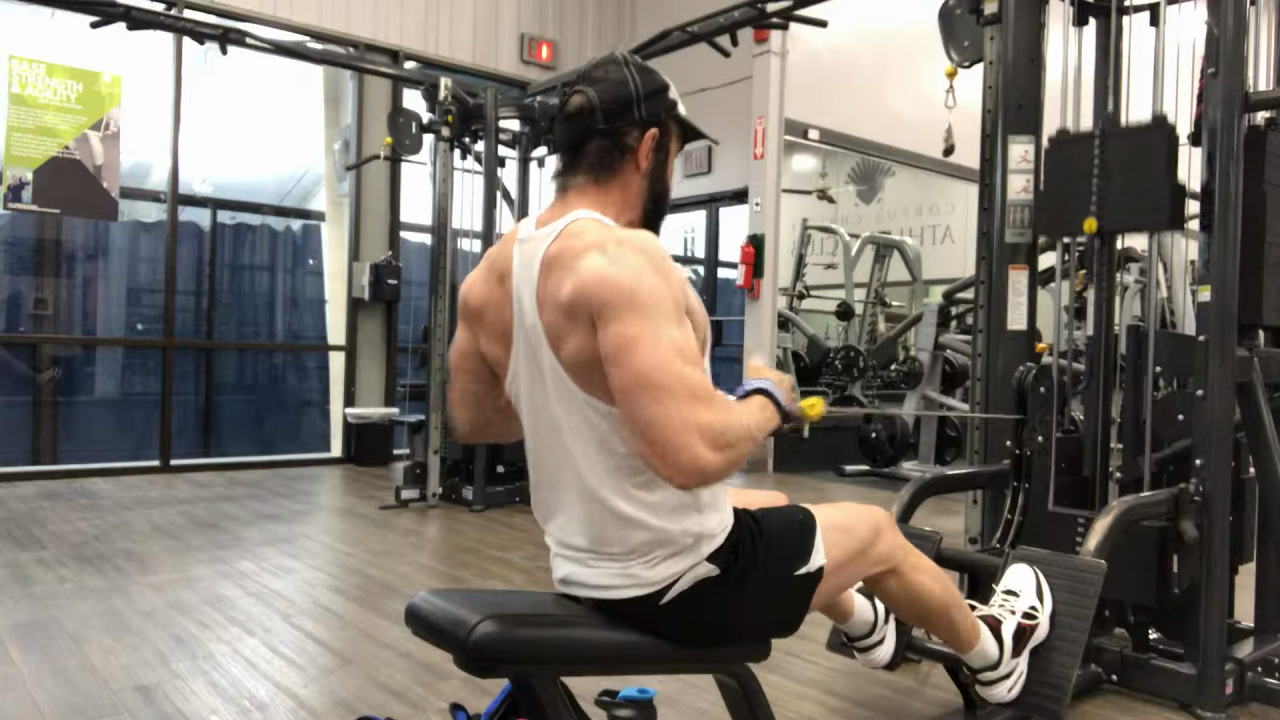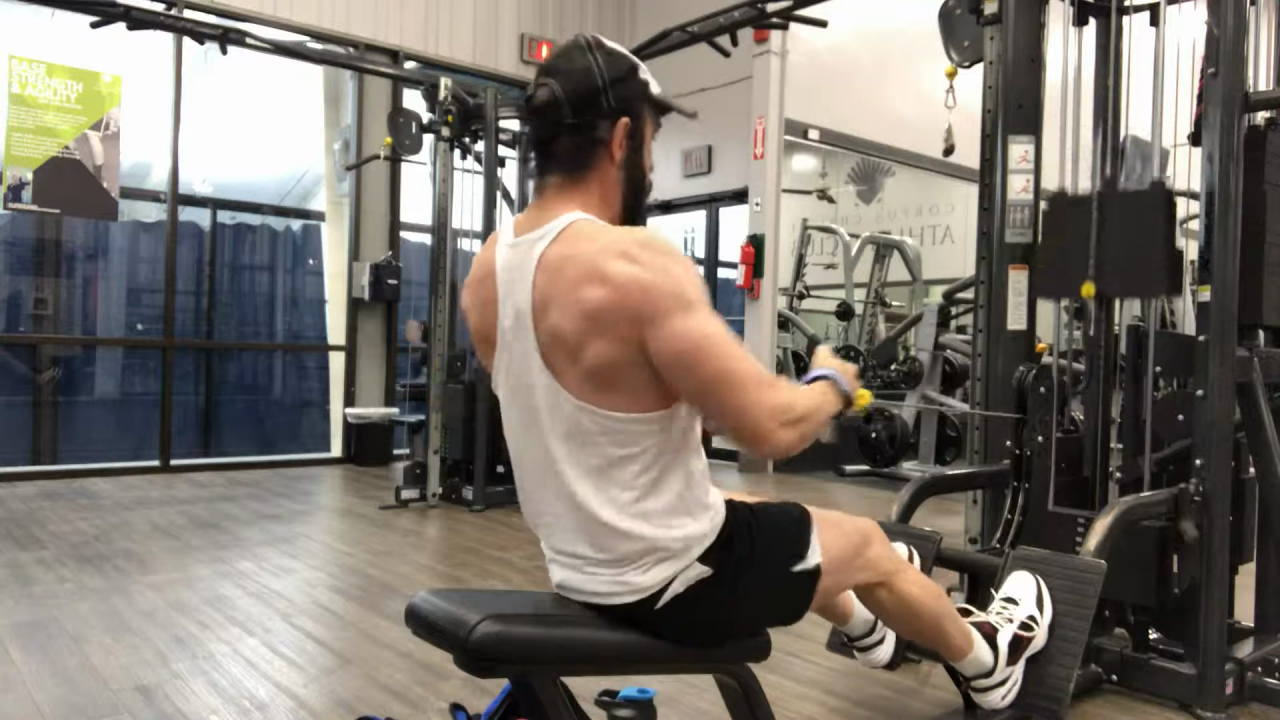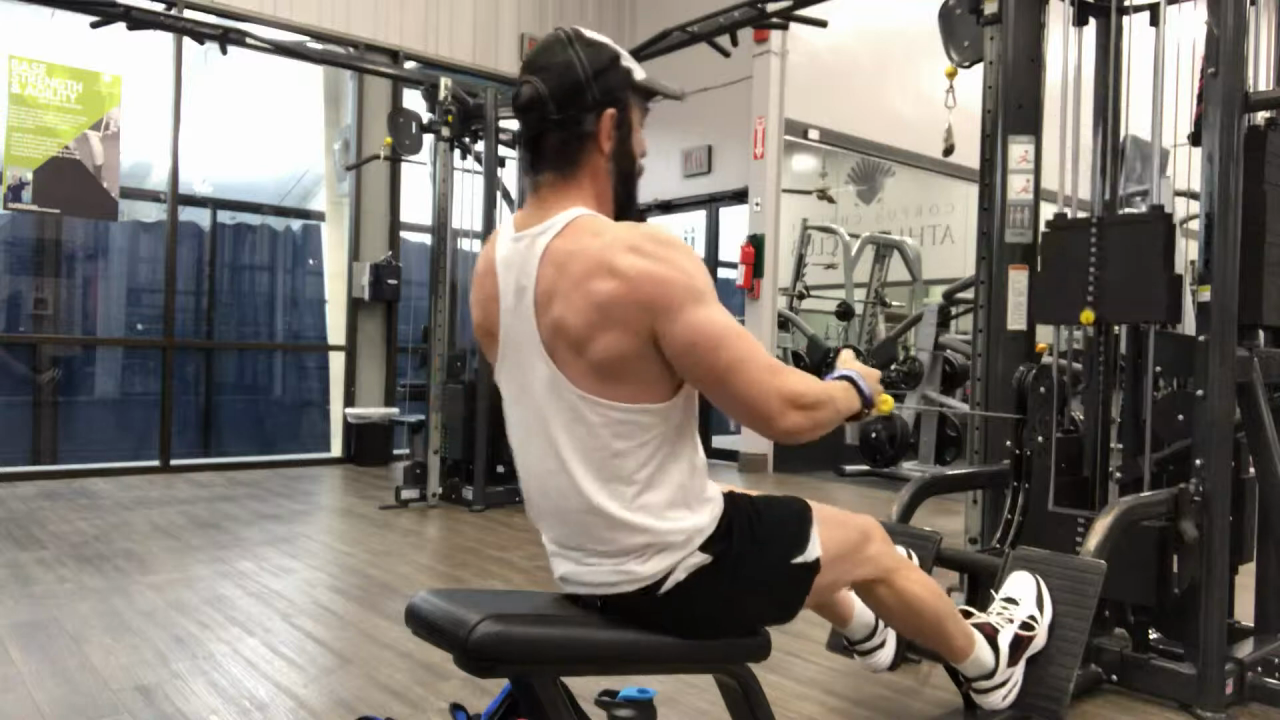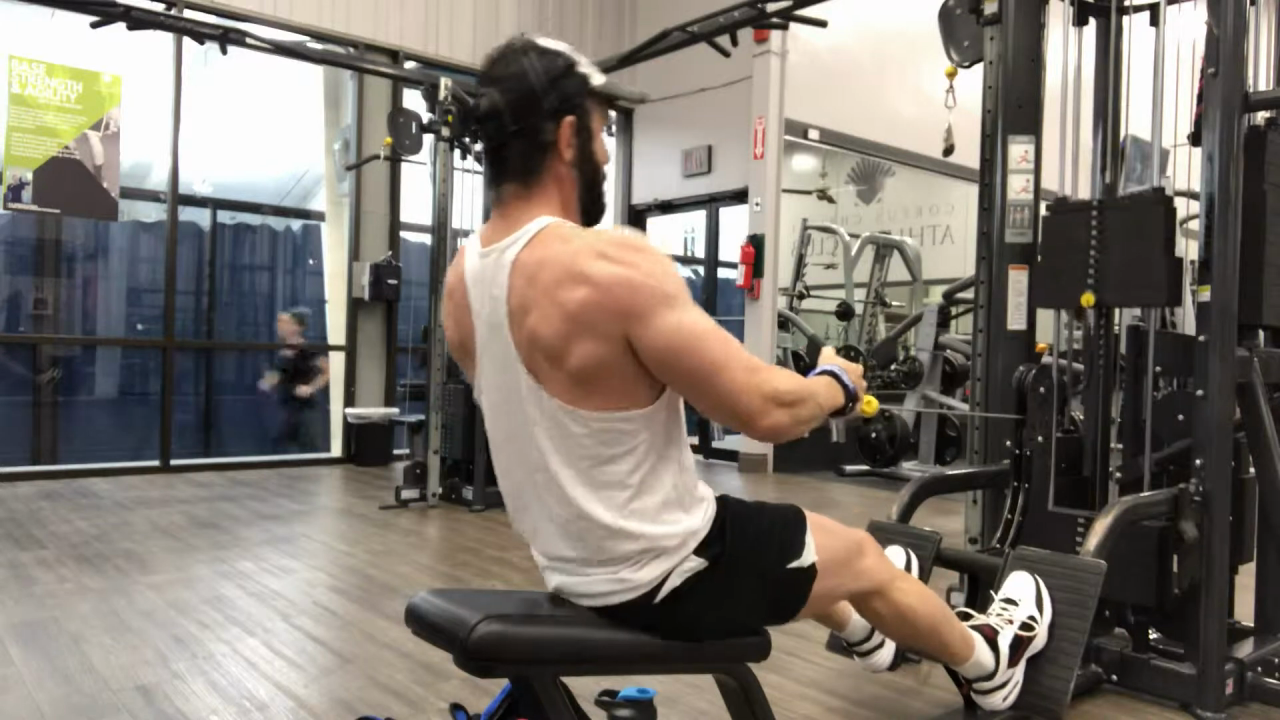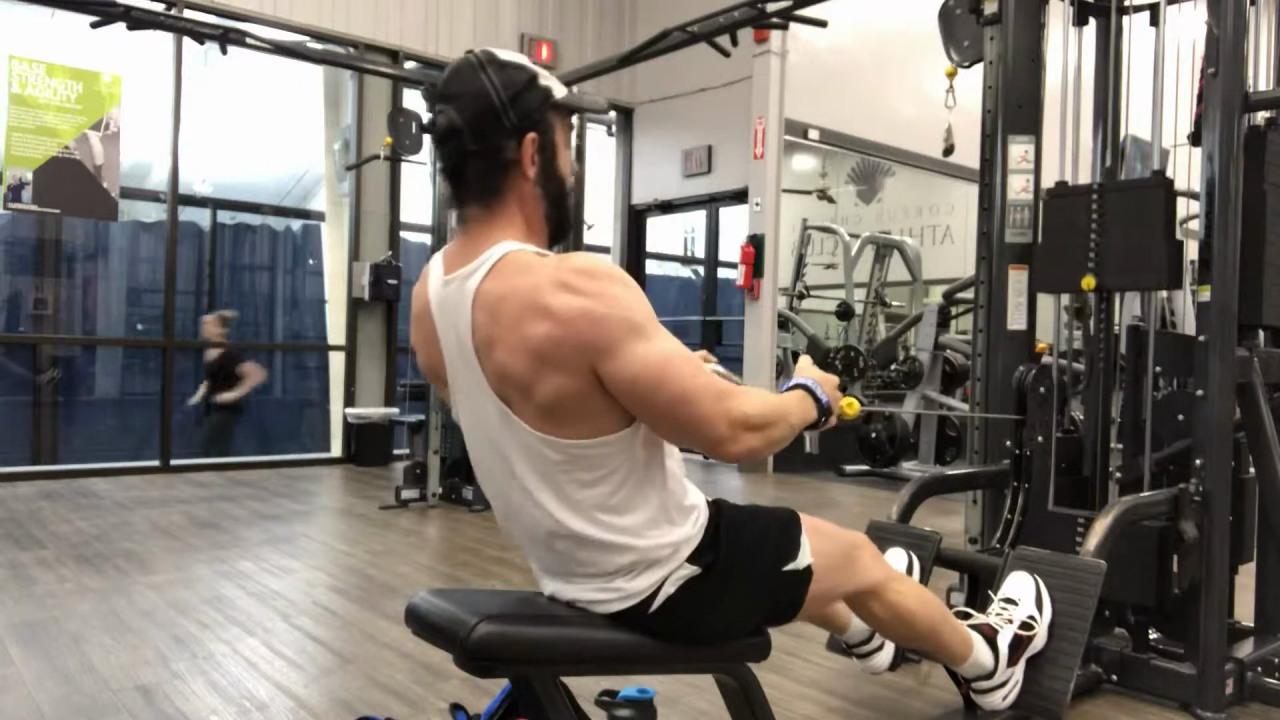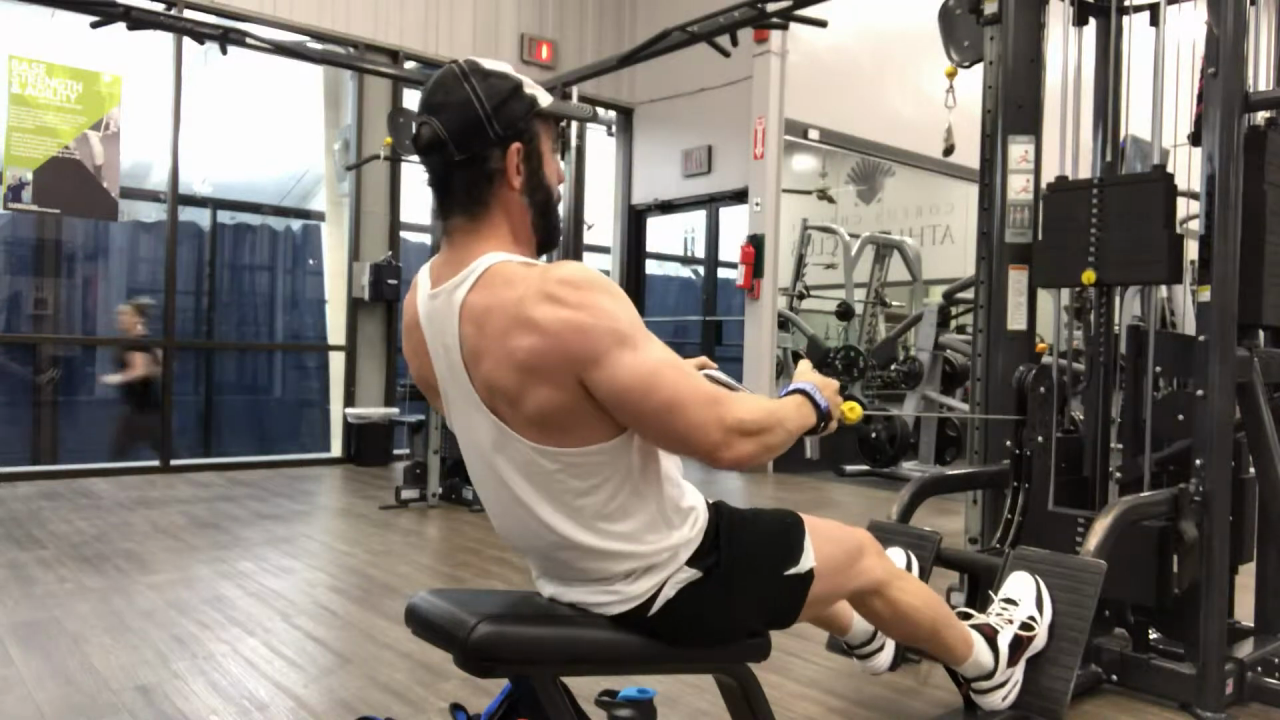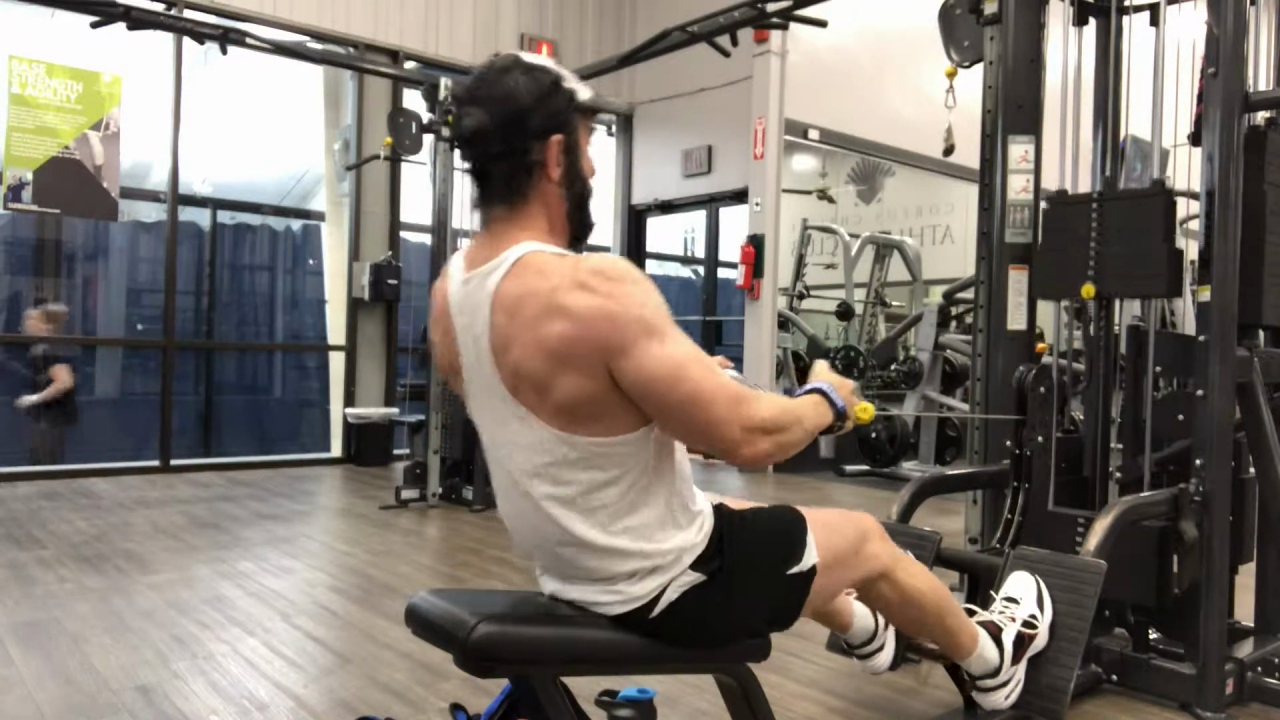
dt=0.2s
person 1, frame 1
left shoulder: (492, 272)
right shoulder: (621, 262)
left elbow: (471, 421)
right elbow: (696, 453)
right wrist: (769, 398)
left hip: (586, 572)
right hip: (679, 581)
left knee: (773, 508)
right knee: (874, 532)
left ankle: (867, 624)
right ankle: (992, 654)
person 1, frame 2
left shoulder: (489, 266)
right shoulder: (632, 264)
right elbow: (776, 426)
right wrist: (833, 384)
left hip: (581, 570)
right hip: (670, 581)
left knee: (777, 519)
right knee: (865, 542)
left ankle: (865, 625)
right ankle: (987, 662)
person 1, frame 3
left shoulder: (493, 261)
right shoulder: (636, 260)
right elbow: (785, 412)
right wrist: (854, 385)
left hip: (582, 566)
right hip: (668, 572)
left knee: (779, 520)
right knee: (865, 542)
left ankle: (865, 630)
right ankle: (988, 663)
person 1, frame 4
left shoulder: (464, 275)
right shoulder: (608, 267)
right elbow: (766, 409)
left wrist: (676, 369)
right wrist: (837, 382)
left hip: (576, 572)
right hip: (663, 578)
left knee: (769, 533)
right knee: (859, 554)
left ankle: (863, 632)
right ankle: (987, 664)
person 1, frame 5
left shoulder: (432, 292)
right shoulder: (573, 292)
right elbow: (734, 431)
left wrist: (665, 374)
right wrist: (811, 396)
left hip: (573, 574)
right hip: (658, 582)
left knee: (761, 535)
right knee: (853, 555)
left ankle: (863, 632)
right ankle: (987, 662)
person 1, frame 6
left shoulder: (422, 302)
right shoulder: (562, 304)
right elbow: (728, 438)
left wrist: (657, 378)
right wrist: (809, 400)
left hip: (573, 574)
right hip: (660, 585)
left knee: (762, 533)
right knee: (857, 552)
left ankle: (863, 630)
right ankle: (987, 662)
person 1, frame 7
left shoulder: (452, 290)
right shoulder: (590, 292)
right elbow: (748, 435)
left wrist: (681, 375)
right wrist: (826, 400)
left hip: (578, 575)
right hip: (663, 588)
left knee: (760, 518)
right knee: (863, 538)
left ankle: (865, 629)
right ankle: (990, 660)
